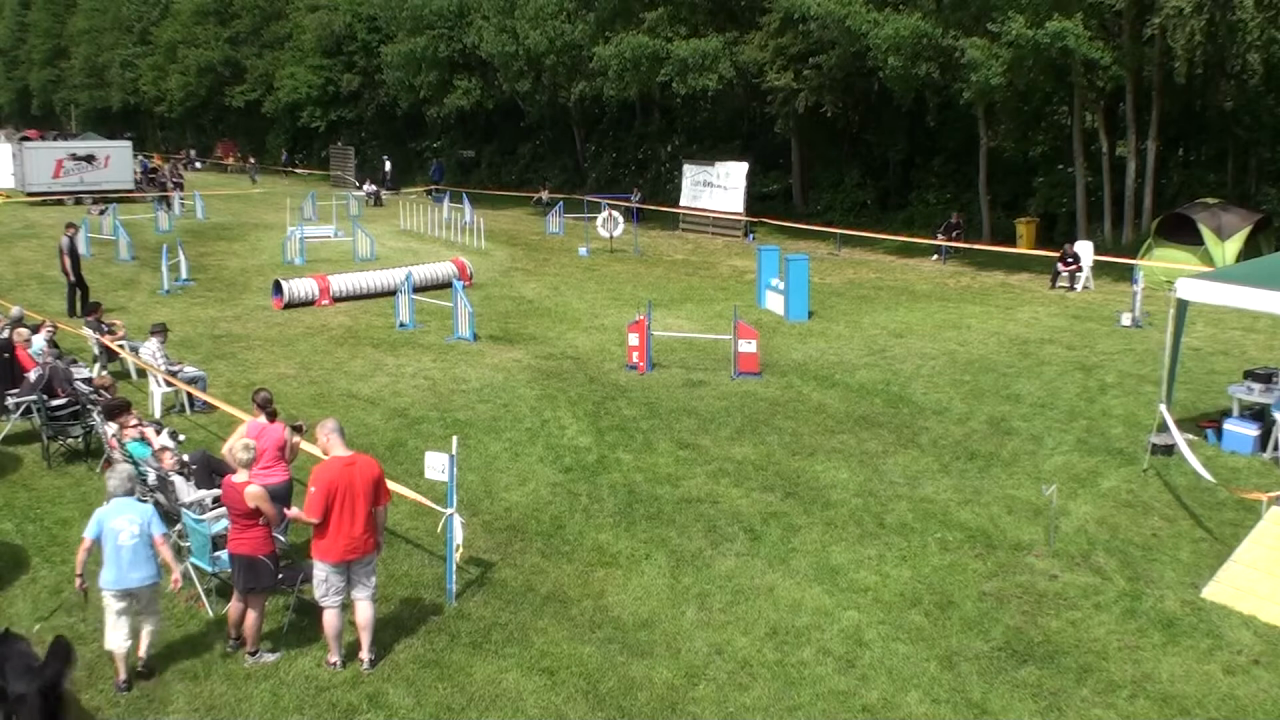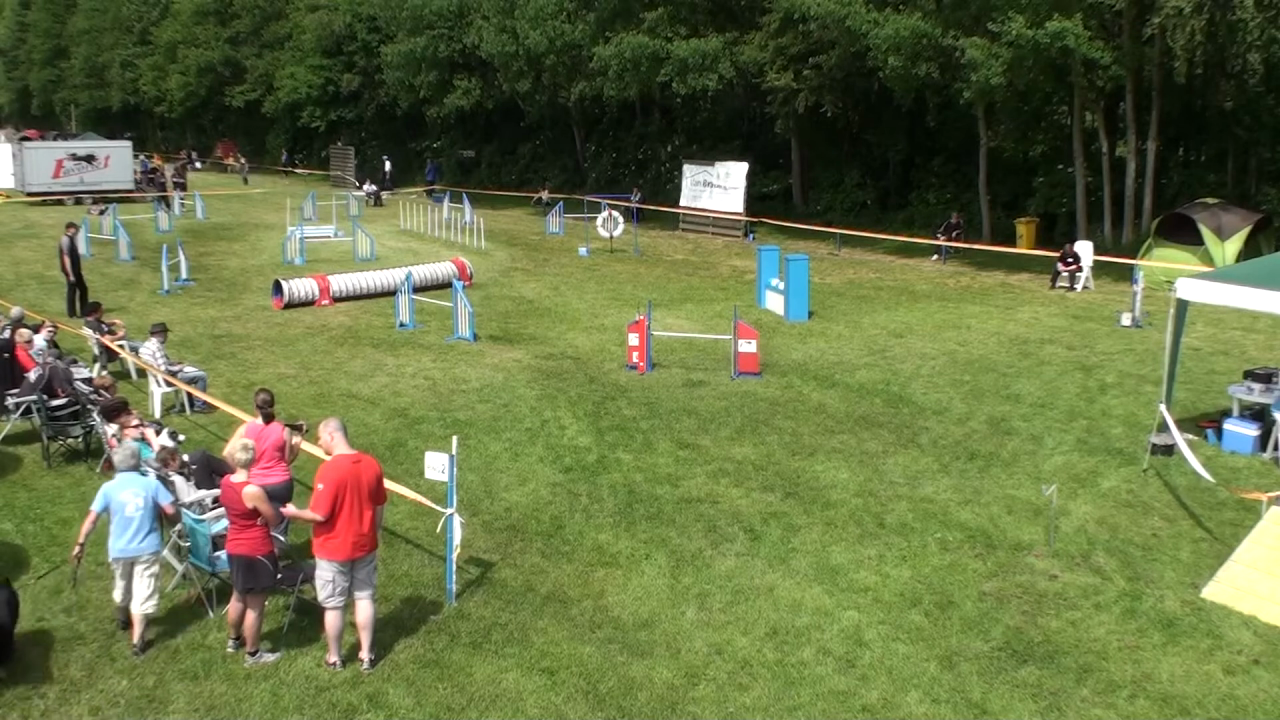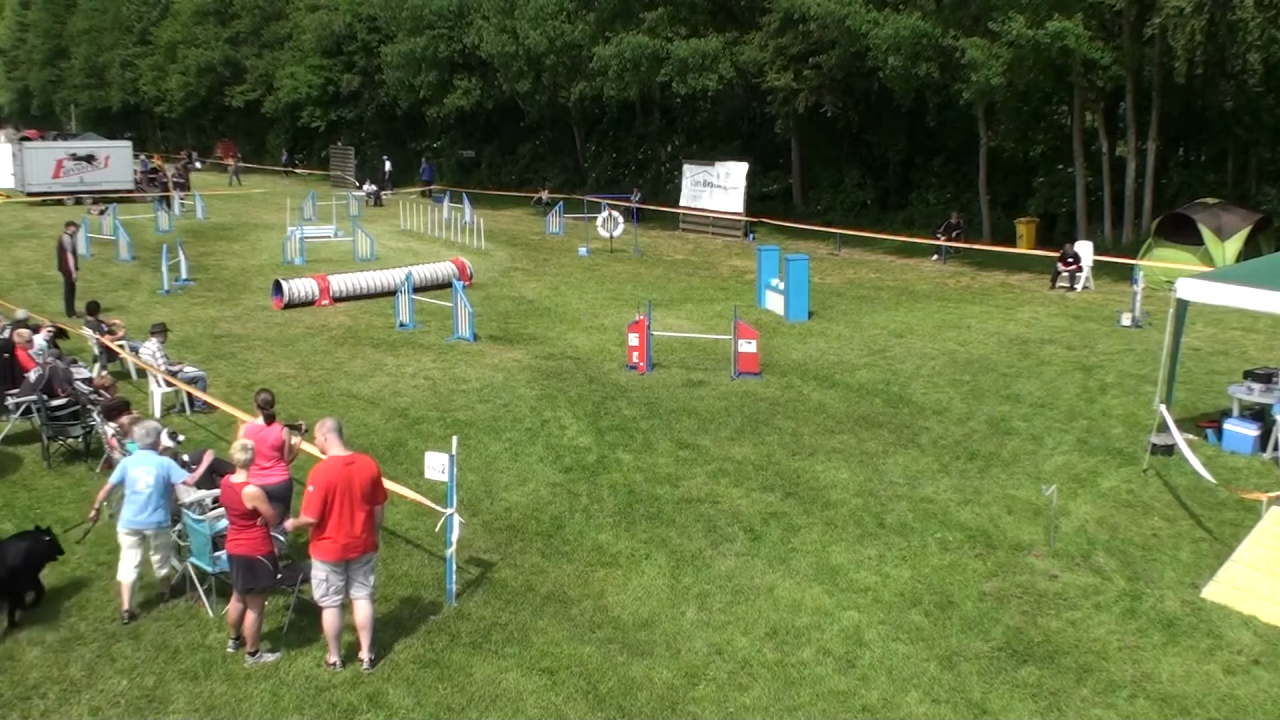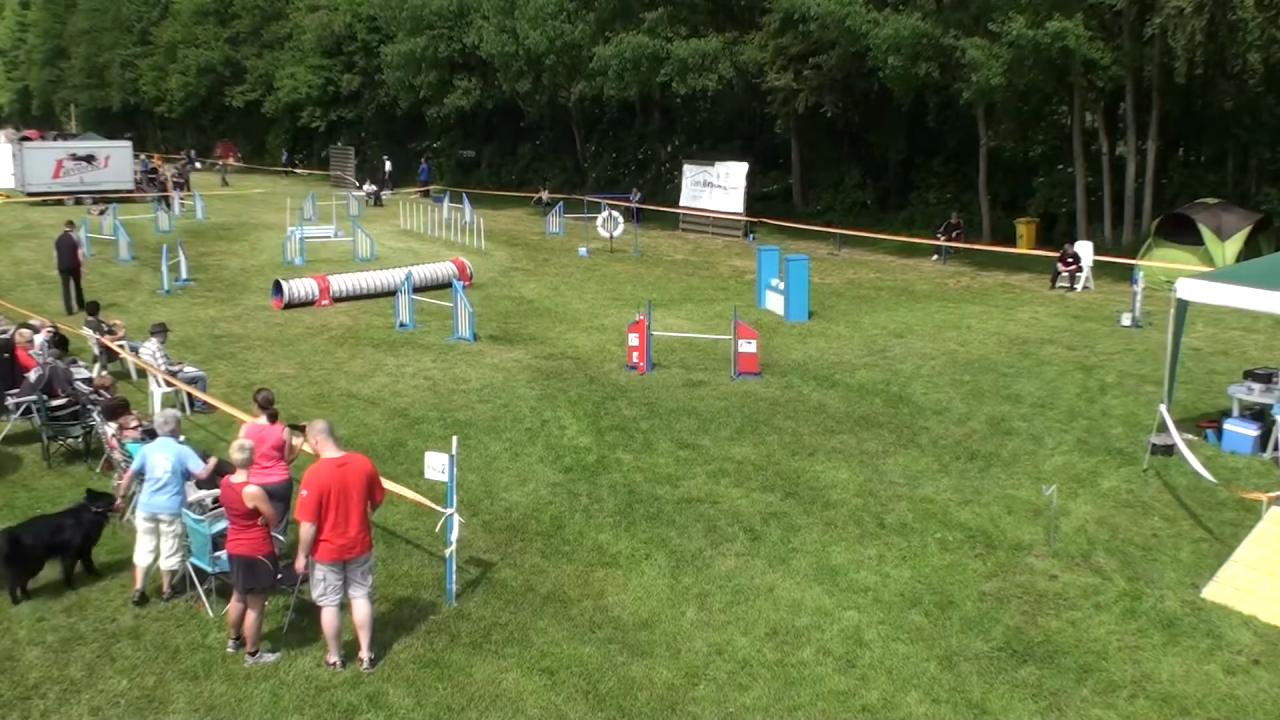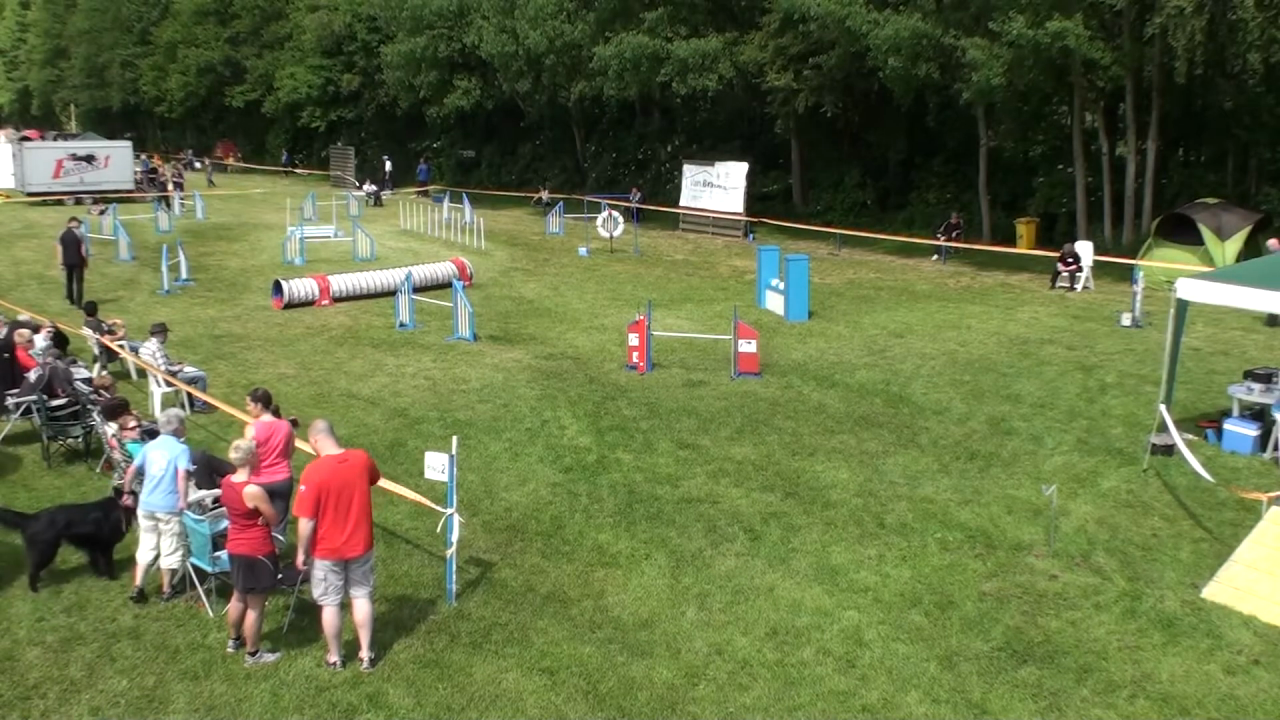
dt=0.7s
person 1, frame 1
left shoulder: (323, 471)
right shoulder: (371, 465)
left elbow: (314, 517)
right elbow: (381, 507)
left wrist: (296, 515)
right wrist: (379, 536)
left hip: (331, 550)
right hip: (364, 546)
left knee: (331, 604)
right knee: (364, 599)
left ankle: (335, 657)
right ankle: (366, 655)
person 1, frame 2
left shoulder: (330, 469)
right shoulder: (371, 464)
left elbow: (320, 515)
right elbow: (378, 507)
left wrist: (295, 513)
left hip: (334, 548)
right hip: (364, 545)
left knee: (333, 604)
right knee: (364, 597)
left ankle: (334, 657)
right ankle: (366, 655)
person 1, frame 3
left shoulder: (321, 471)
right shoulder: (369, 464)
left elbow: (311, 518)
right elbow: (378, 507)
left wrist: (294, 524)
right wrist: (375, 536)
left hip: (329, 549)
right hip: (362, 545)
left knee: (330, 604)
right knee: (362, 598)
left ankle: (334, 657)
right ankle: (366, 655)
person 1, frame 4
left shoulder: (314, 474)
right shoulder: (363, 463)
left elbow: (308, 523)
right elbow: (377, 501)
left wrist: (301, 556)
left hip: (327, 550)
right hip: (360, 545)
left knee: (329, 603)
right knee: (361, 597)
left ankle: (334, 657)
right ankle: (366, 654)
person 1, frame 5
left shoulder: (313, 471)
right shoulder: (362, 459)
left elbow: (306, 519)
left wrist: (301, 551)
left hip: (327, 550)
right hip: (361, 544)
left knee: (330, 603)
right knee: (362, 597)
left ankle: (335, 657)
right ankle: (366, 655)
person 2, frame 1
left shoulder: (226, 482)
right shoulder: (255, 490)
right elbow: (276, 519)
left hip: (235, 547)
right hip: (257, 552)
left knee: (239, 597)
right knee: (255, 605)
left ankle: (233, 640)
right ankle: (252, 654)
person 2, frame 2
left shoulder: (225, 482)
right shoulder: (253, 490)
right elbow: (274, 519)
left hip: (234, 547)
right hip: (256, 552)
left knee: (238, 596)
right knee: (255, 606)
left ankle: (233, 640)
right ankle: (252, 654)
person 2, frame 3
left shoulder: (225, 483)
right shoulder: (252, 491)
right elbow: (274, 520)
left hip: (234, 547)
right hip: (255, 553)
left knee: (238, 596)
right knee: (255, 606)
left ankle: (233, 640)
right ankle: (253, 654)
person 2, frame 4
left shoulder: (225, 483)
right shoulder: (253, 491)
right elbow: (274, 520)
left hip: (234, 547)
right hip: (256, 552)
left knee: (239, 596)
right knee: (255, 605)
left ankle: (234, 640)
right ankle: (253, 654)
person 2, frame 5
left shoulder: (226, 482)
right shoulder: (254, 491)
right elbow: (275, 520)
left hip: (235, 547)
right hip: (256, 552)
left knee: (239, 596)
right knee: (255, 605)
left ankle: (233, 640)
right ankle: (253, 654)
person 3, frame 1
left shoulder: (101, 514)
right shoulder: (147, 510)
left elbow: (85, 547)
right elbow: (160, 543)
left wrist: (79, 575)
right wrist: (175, 569)
left hip: (113, 582)
right hip: (146, 578)
left knee: (118, 628)
right knee: (148, 616)
left ankle: (122, 678)
right ankle: (142, 657)
person 3, frame 2
left shoulder: (108, 488)
right shoulder: (151, 484)
left elbow: (92, 519)
right elbow: (171, 511)
left wrist: (80, 544)
right wrist: (172, 517)
left hip: (119, 550)
right hip: (147, 549)
left knee: (122, 587)
right knee: (143, 594)
left ankle: (123, 619)
right ankle: (137, 641)
person 3, frame 3
left shoulder: (127, 462)
right shoulder: (165, 463)
left elbow: (107, 488)
right elbow: (190, 481)
left wrist: (95, 509)
right wrist: (205, 464)
left hip: (129, 522)
right hip: (156, 522)
left knee: (128, 564)
right knee: (161, 559)
left ankle: (126, 609)
right ankle: (165, 592)
person 3, frame 4
left shoulder: (146, 449)
right shoulder: (182, 451)
left elbow: (128, 476)
right elbow: (203, 474)
left wrist: (120, 496)
right wrist: (212, 463)
left hip: (146, 507)
right hip: (171, 509)
left knee: (144, 549)
right knee: (170, 551)
left ankle: (138, 591)
right ankle: (166, 591)
person 3, frame 5
left shoulder: (150, 446)
right shoulder: (181, 449)
left elbow: (131, 471)
right elbow: (182, 475)
left wrist: (127, 493)
right wrist: (183, 501)
left hip: (146, 505)
right hip: (169, 507)
left knee: (146, 547)
right knee: (170, 550)
left ankle: (137, 587)
right ankle: (167, 590)
